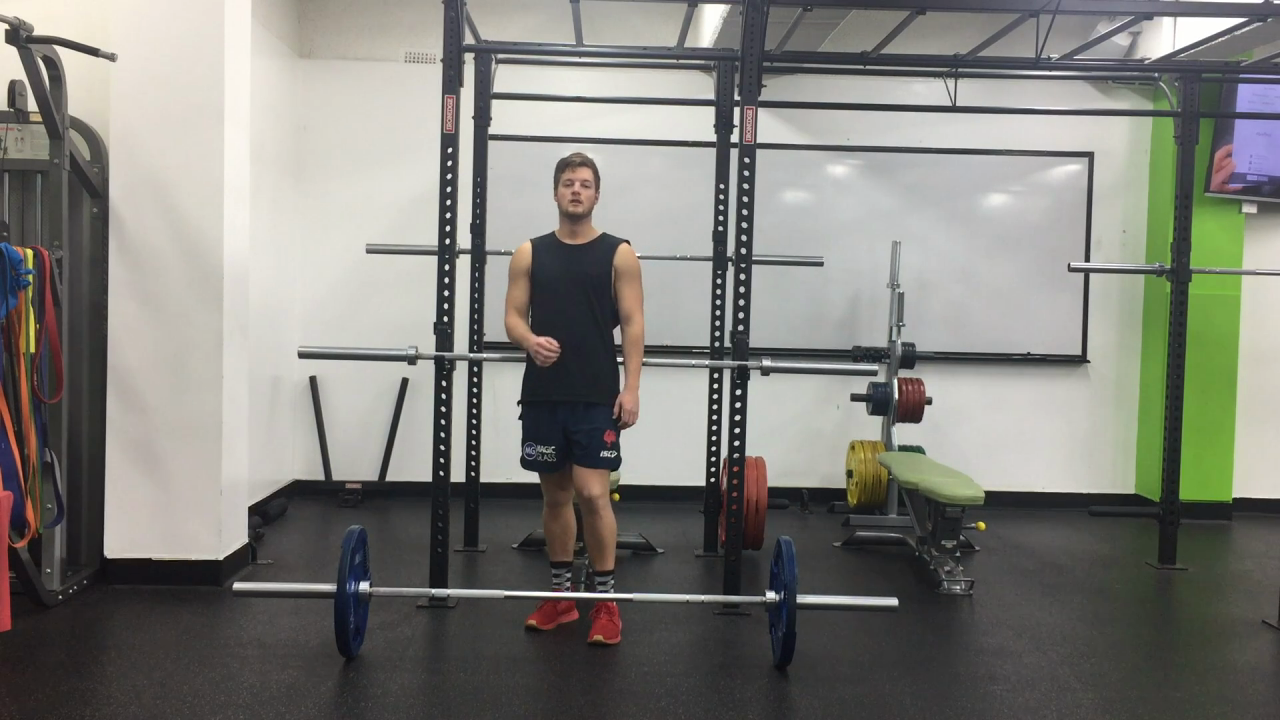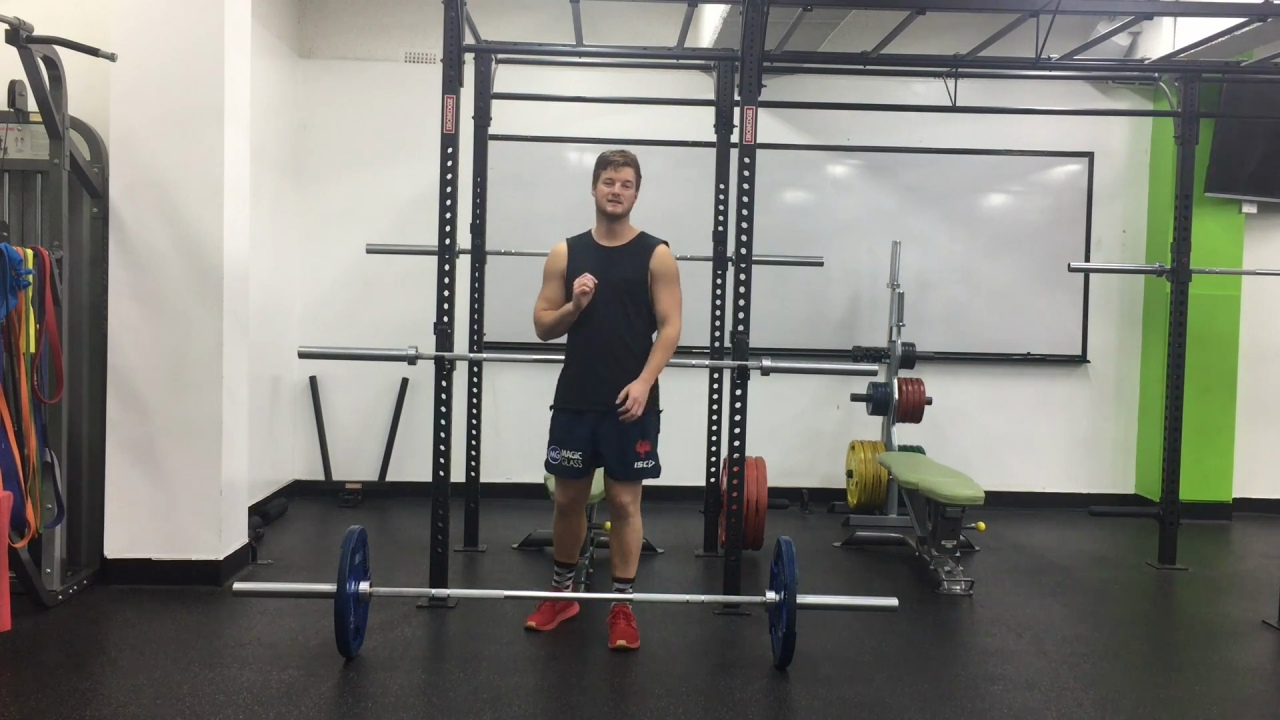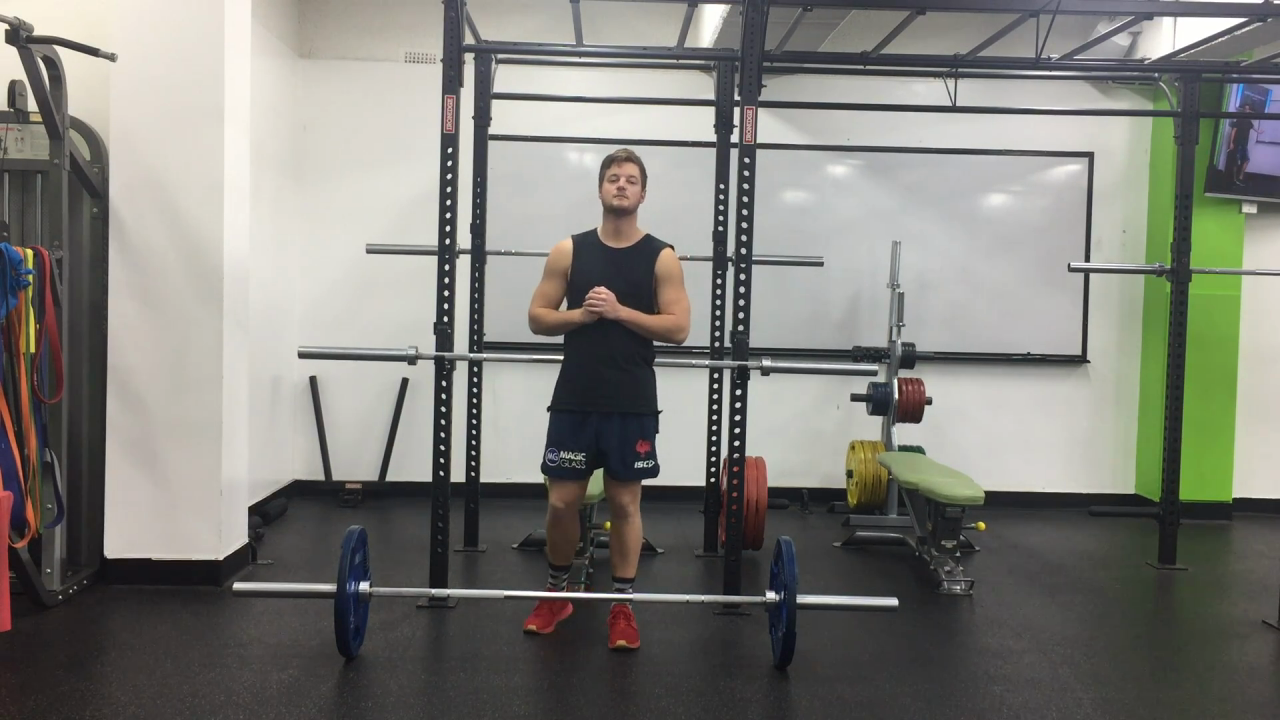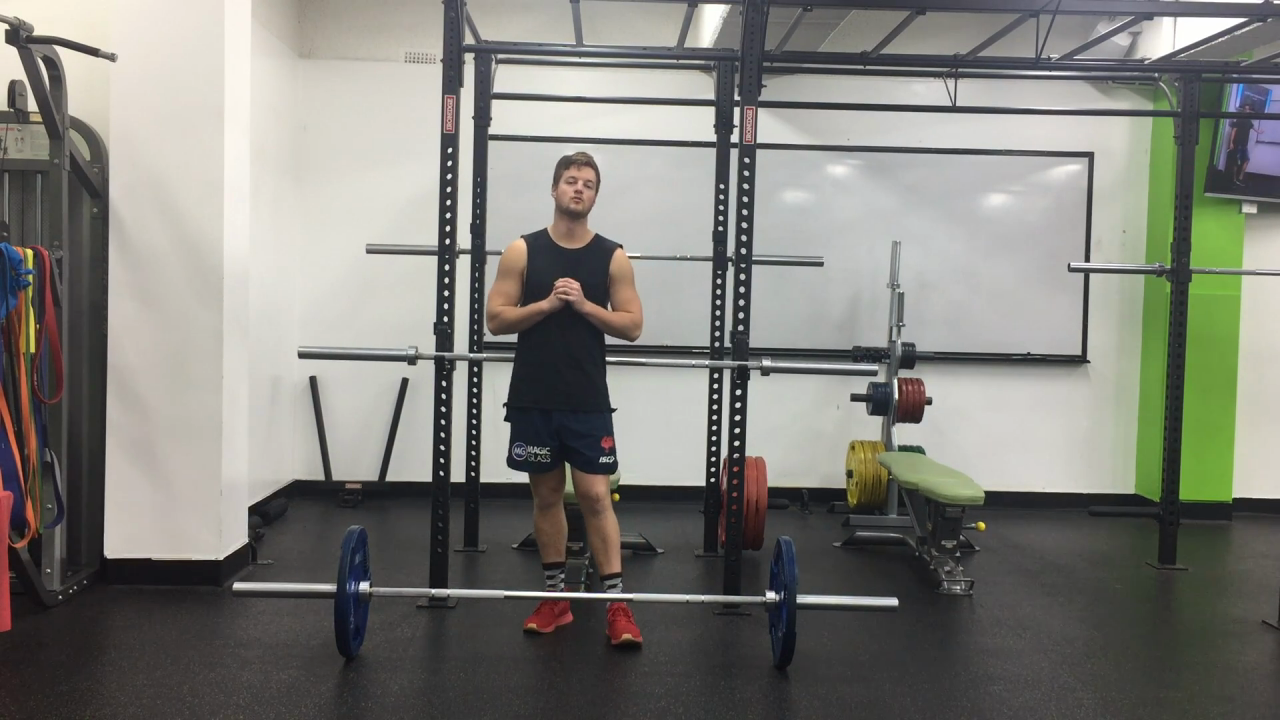
dt=1s
person 1, frame 1
left shoulder: (618, 253)
right shoulder: (529, 253)
left elbow: (632, 323)
right elbow: (513, 317)
left wrist: (631, 387)
right wrist: (531, 341)
left hip: (597, 396)
right hip: (543, 394)
left knee: (593, 495)
right knee: (555, 494)
left ankle: (605, 600)
right ankle: (562, 595)
person 1, frame 2
left shoulder: (656, 254)
right shoulder: (566, 253)
left elbow: (670, 327)
right elbow: (543, 326)
left wrist: (644, 383)
right wrist: (574, 304)
left hip: (630, 401)
right hip: (575, 398)
left knee: (624, 502)
right knee: (567, 499)
left ankle: (621, 606)
right ankle: (562, 592)
person 1, frame 3
left shoulder: (661, 257)
right shoulder: (569, 251)
left elbow: (678, 328)
right elbow: (537, 318)
left wrist: (620, 311)
right wrist: (580, 314)
left hip: (631, 402)
right hip: (574, 399)
left knee: (624, 502)
right knee: (562, 502)
left ankle: (622, 606)
right ankle: (556, 594)
person 1, frame 4
left shoulder: (612, 256)
right shoulder: (522, 251)
left elbow: (633, 325)
right elbow: (495, 319)
left wrist: (584, 304)
right wrist: (546, 303)
left hip: (587, 398)
right hip: (533, 397)
left knee: (595, 497)
right knee: (546, 495)
left ankle: (616, 604)
right ankle: (555, 597)
